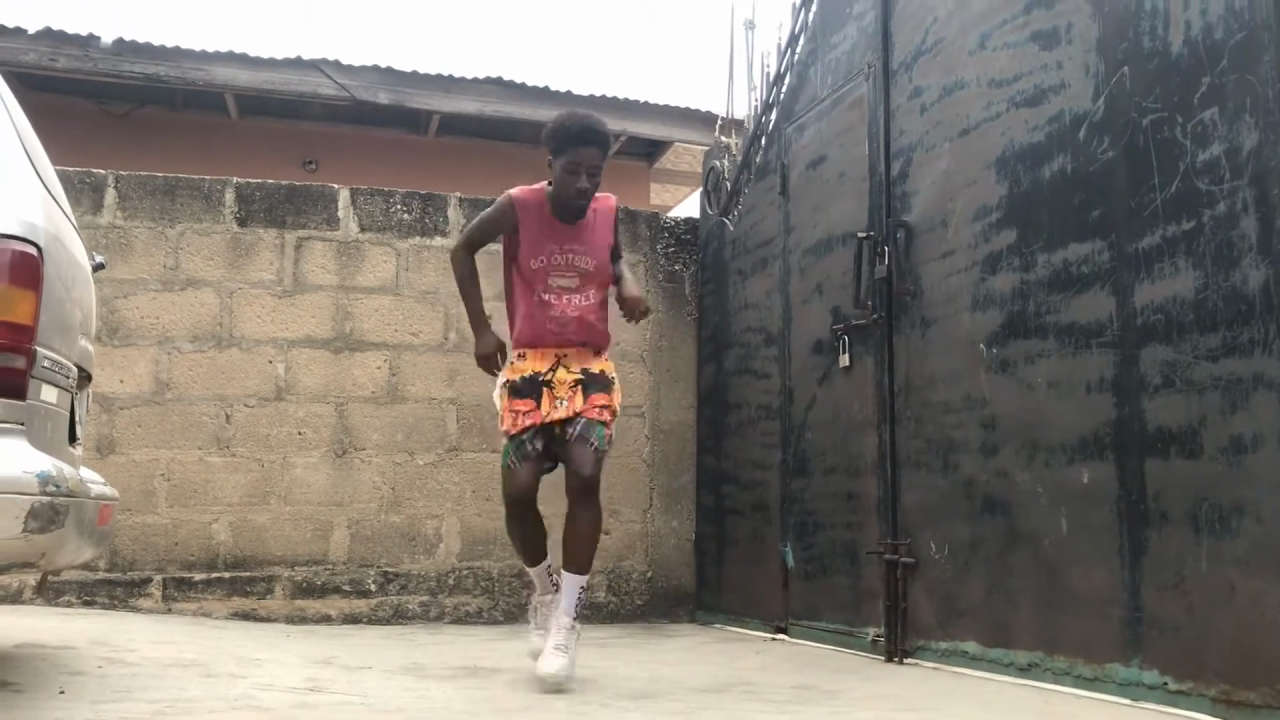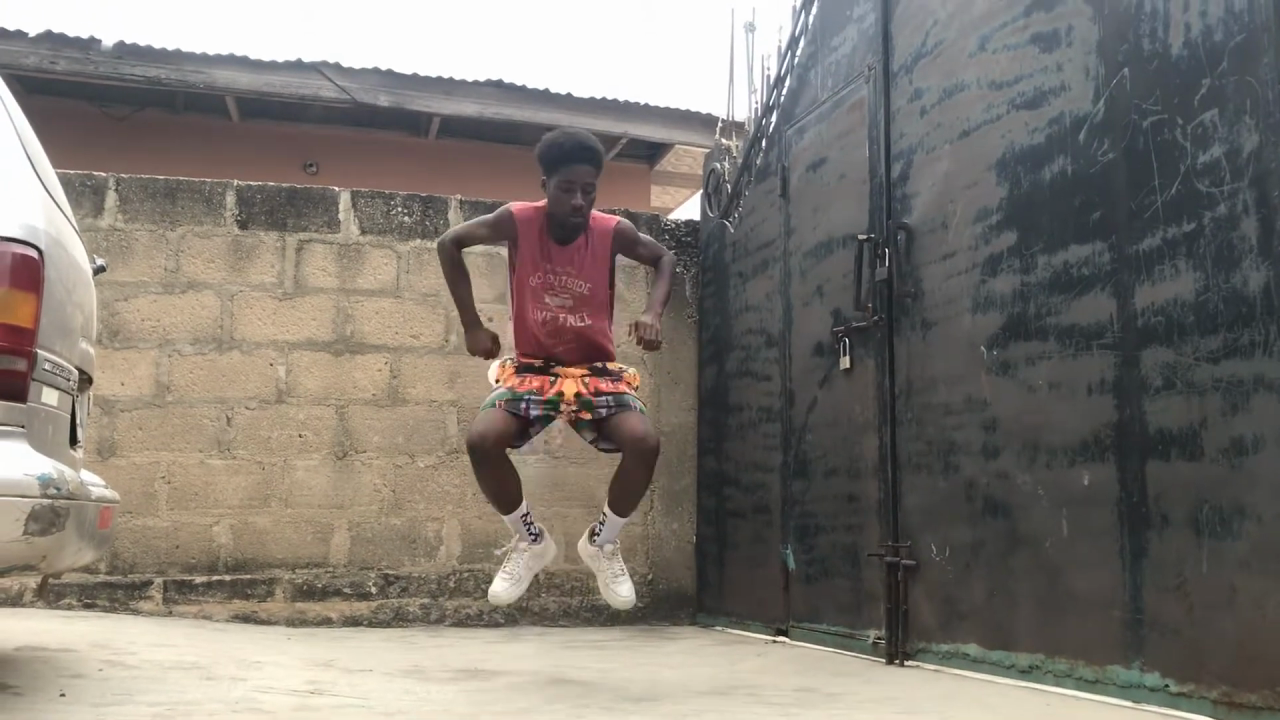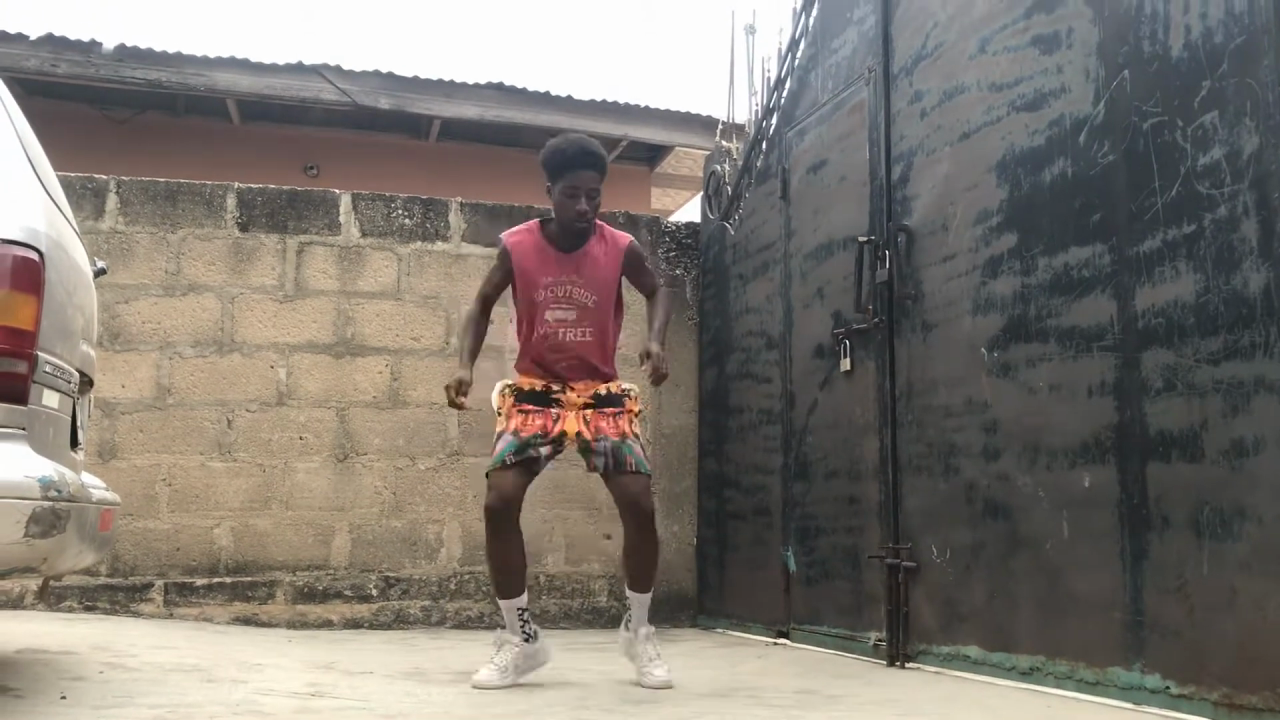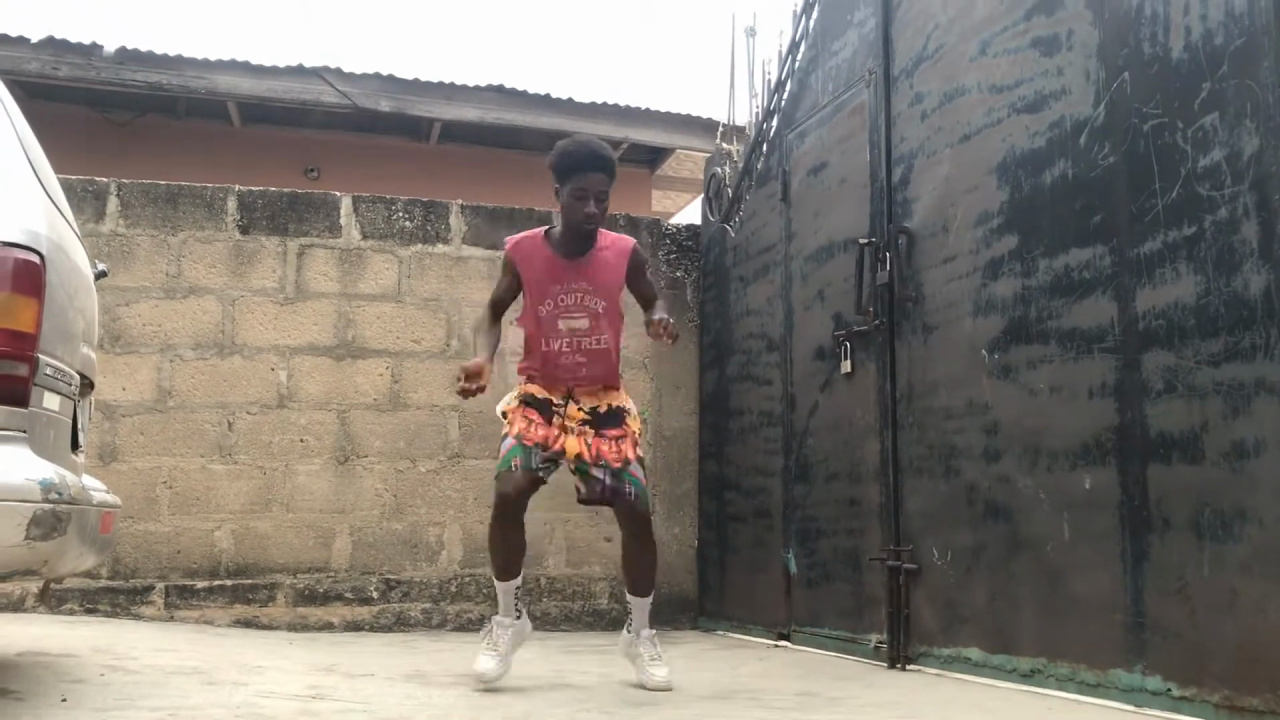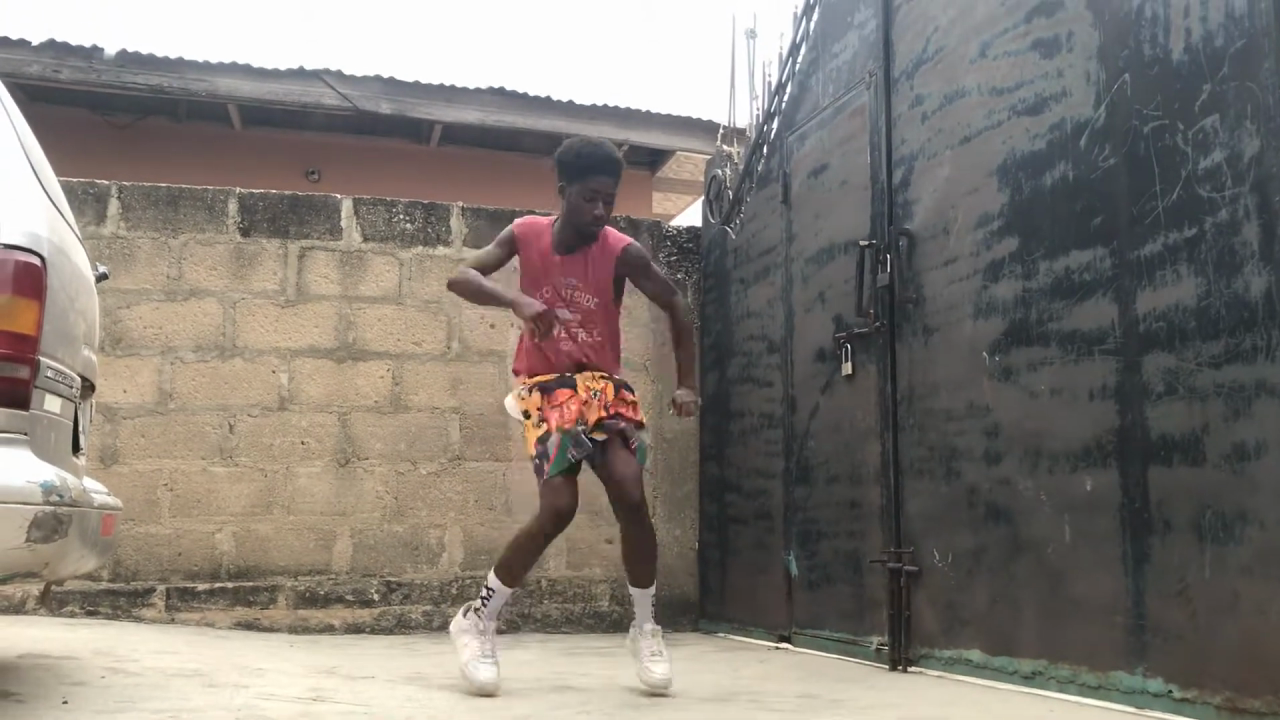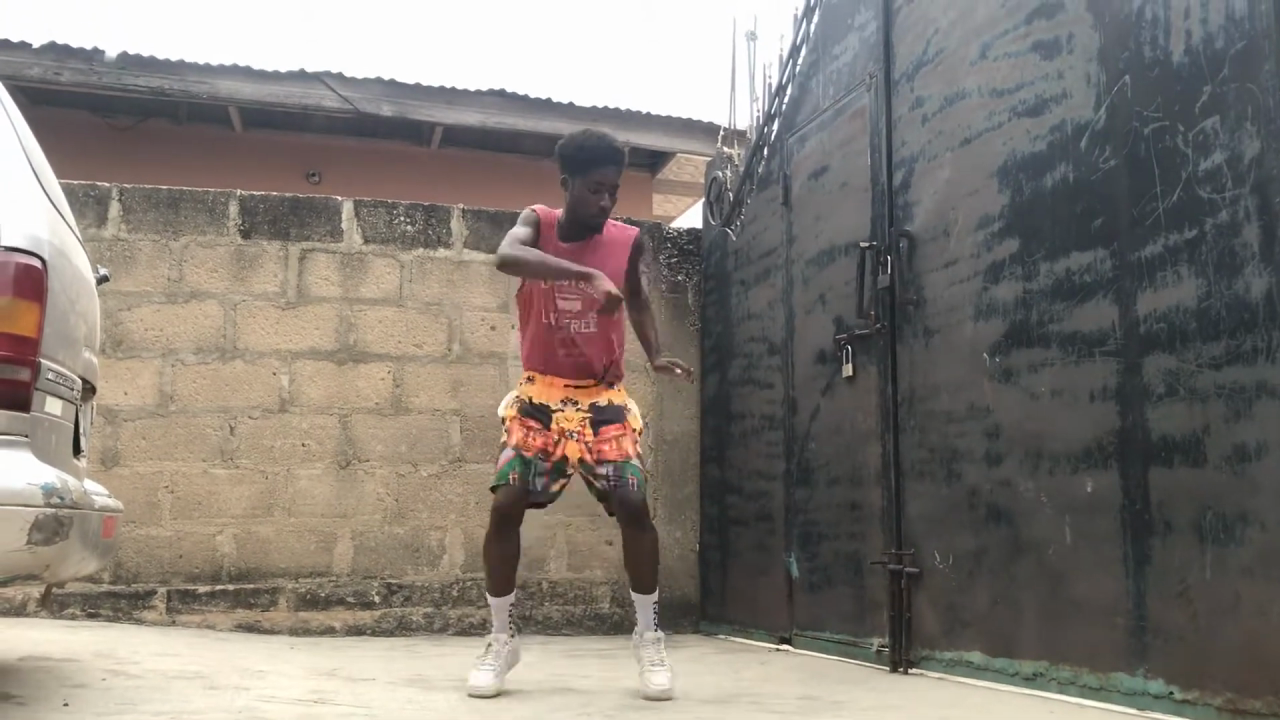
dt=0.1s
person 1, frame 1
left shoulder: (608, 211)
right shoulder: (517, 206)
right elbow: (463, 249)
left wrist: (629, 290)
right wrist: (481, 330)
left hip: (589, 372)
right hip: (529, 372)
left knee: (583, 484)
right knee: (517, 493)
left ankle: (565, 617)
right ankle: (545, 590)
person 1, frame 2
left shoulder: (612, 230)
right shoulder: (516, 221)
left elbow: (664, 259)
right elbow: (449, 245)
left wrist: (653, 313)
right wrist: (471, 325)
left hip: (595, 369)
right hip: (532, 367)
left knee: (645, 442)
right knee: (481, 439)
left ankle: (604, 540)
right ankle: (528, 537)
person 1, frame 3
left shoulder: (623, 248)
right shoulder: (516, 244)
left elbow: (657, 292)
right elbow: (480, 311)
left wrist: (656, 344)
right wrist: (463, 369)
left hip: (601, 395)
right hip: (535, 393)
left knee: (641, 509)
right knee: (498, 503)
left ankle: (638, 630)
right ankle: (523, 637)
person 1, frame 4
left shoulder: (626, 254)
right shoulder: (521, 252)
left elbow: (653, 302)
right elbow: (493, 312)
left wrist: (660, 319)
right wrist: (481, 358)
left hip: (603, 406)
right hip: (540, 399)
left knee: (637, 517)
right knee: (507, 494)
left ankle: (640, 632)
right ankle: (508, 619)
person 1, frame 5
left shoulder: (627, 252)
right shoulder: (525, 234)
left elbow: (676, 305)
right elbow: (461, 278)
left wrist: (686, 383)
right wrist: (516, 301)
left hip: (604, 389)
right hip: (544, 389)
left knee: (633, 500)
right knee: (556, 508)
left ankle: (644, 629)
right ankle: (478, 618)
person 1, frame 6
left shoulder: (629, 242)
right shoulder: (536, 224)
right elbow: (506, 257)
left wrist: (657, 355)
right wrist: (586, 276)
left hip: (603, 398)
right hip: (541, 395)
left knee: (635, 509)
right knee: (505, 510)
left ankle: (648, 636)
right ankle: (501, 639)
